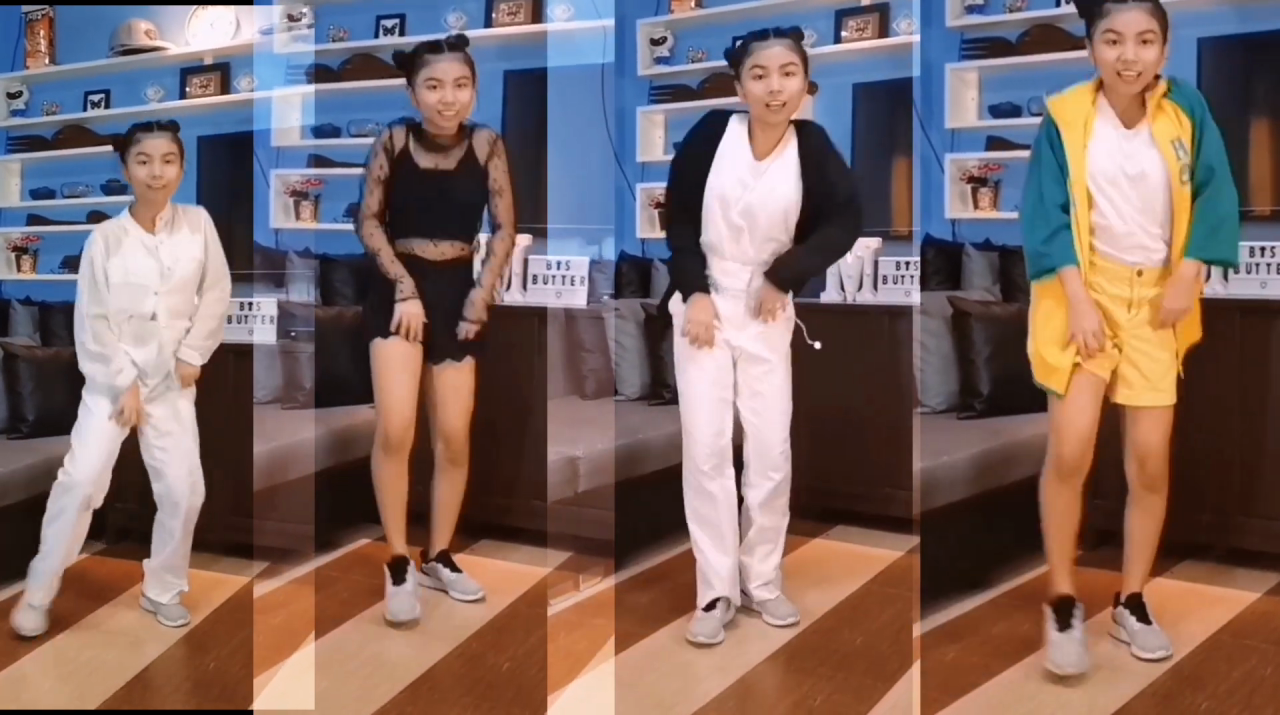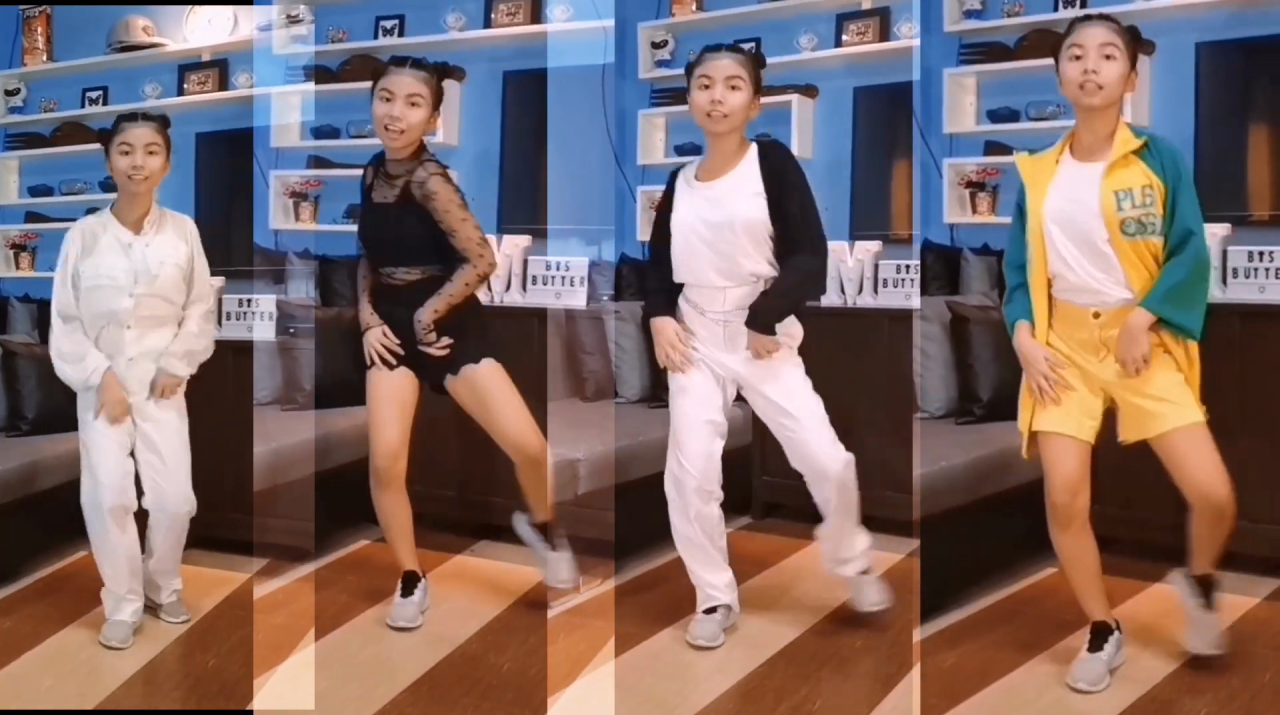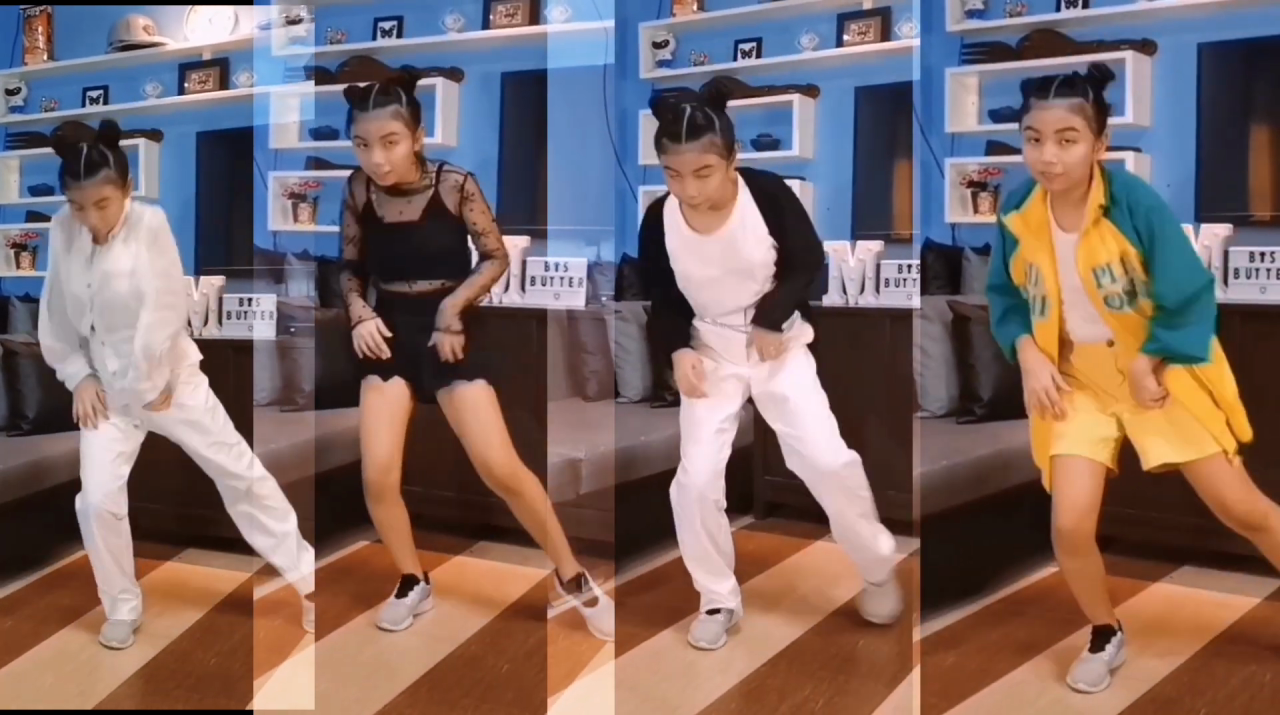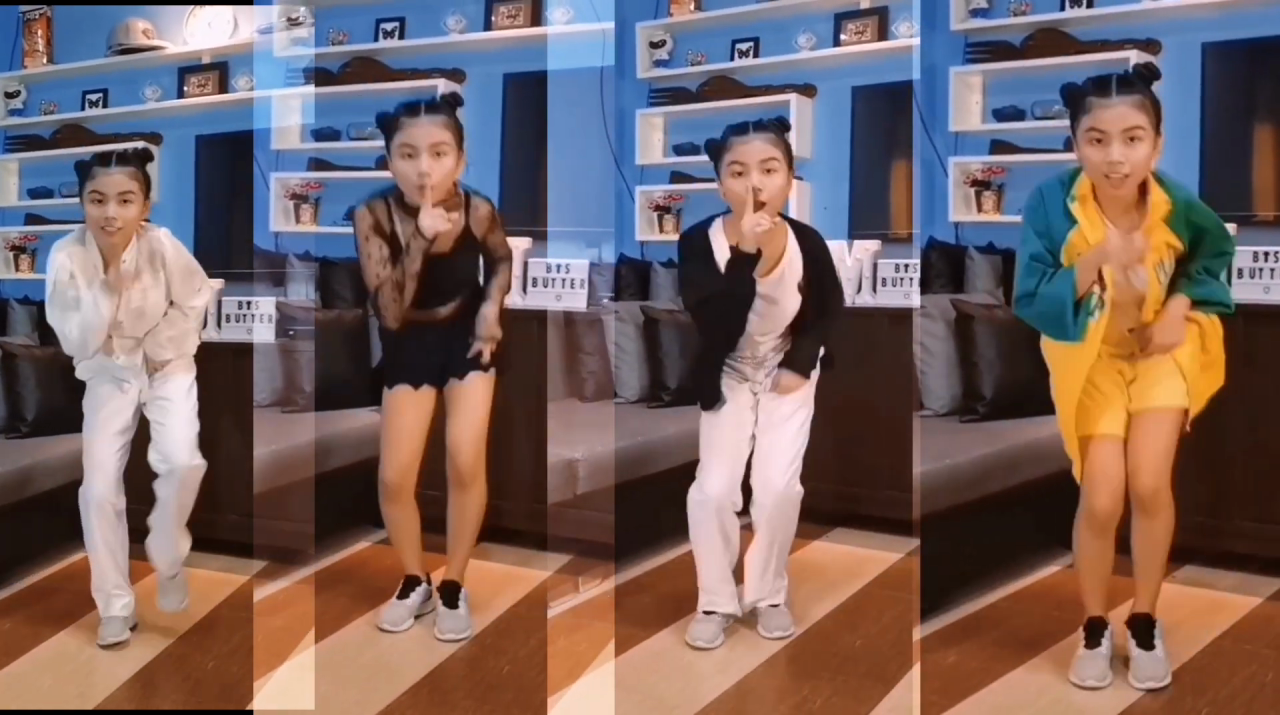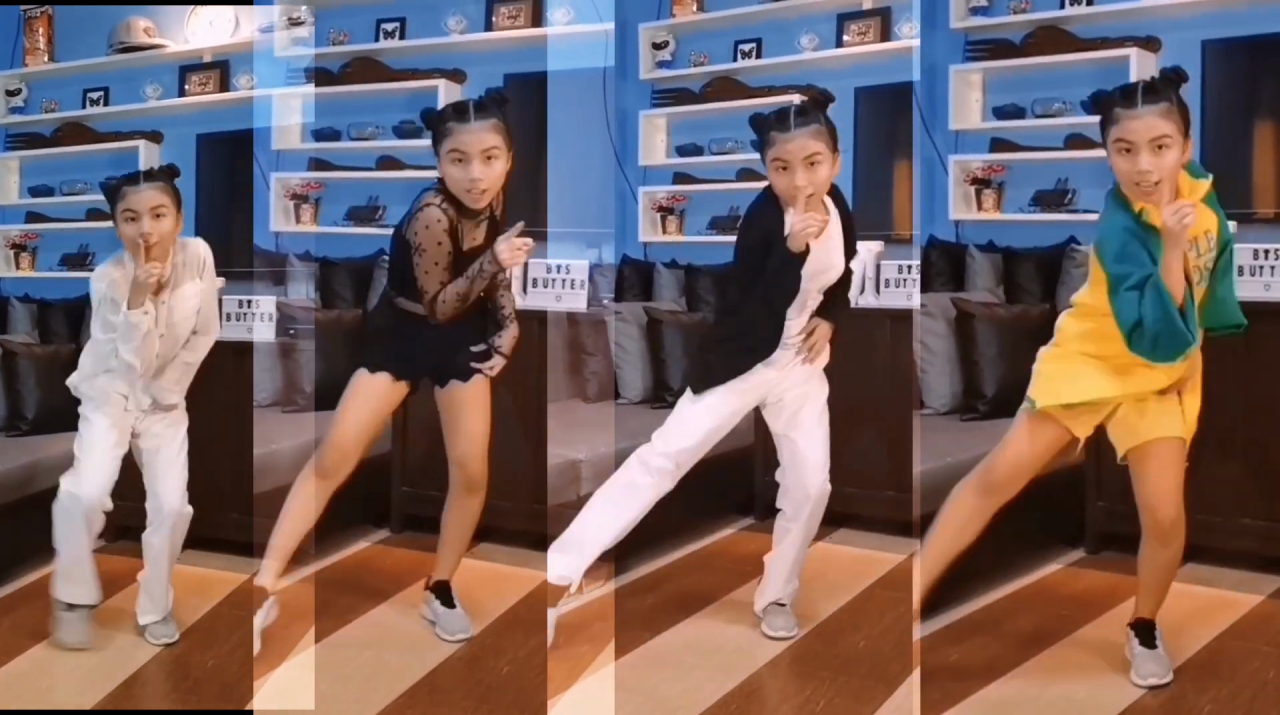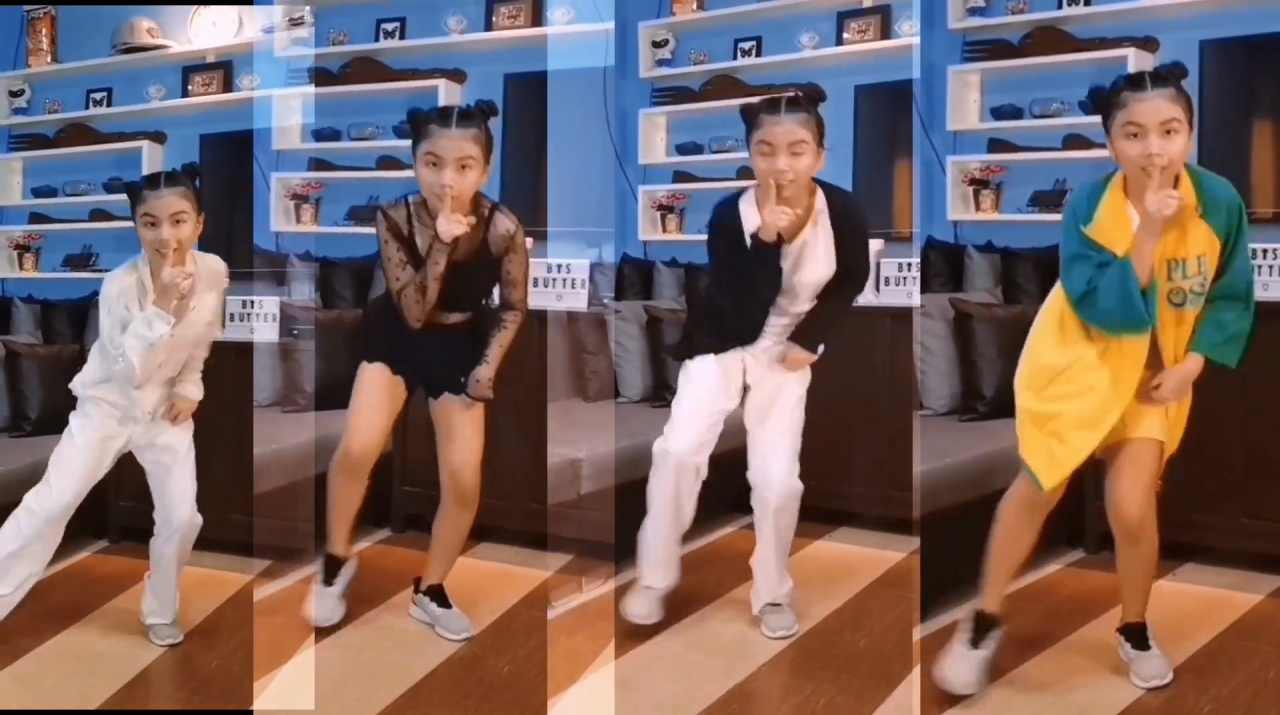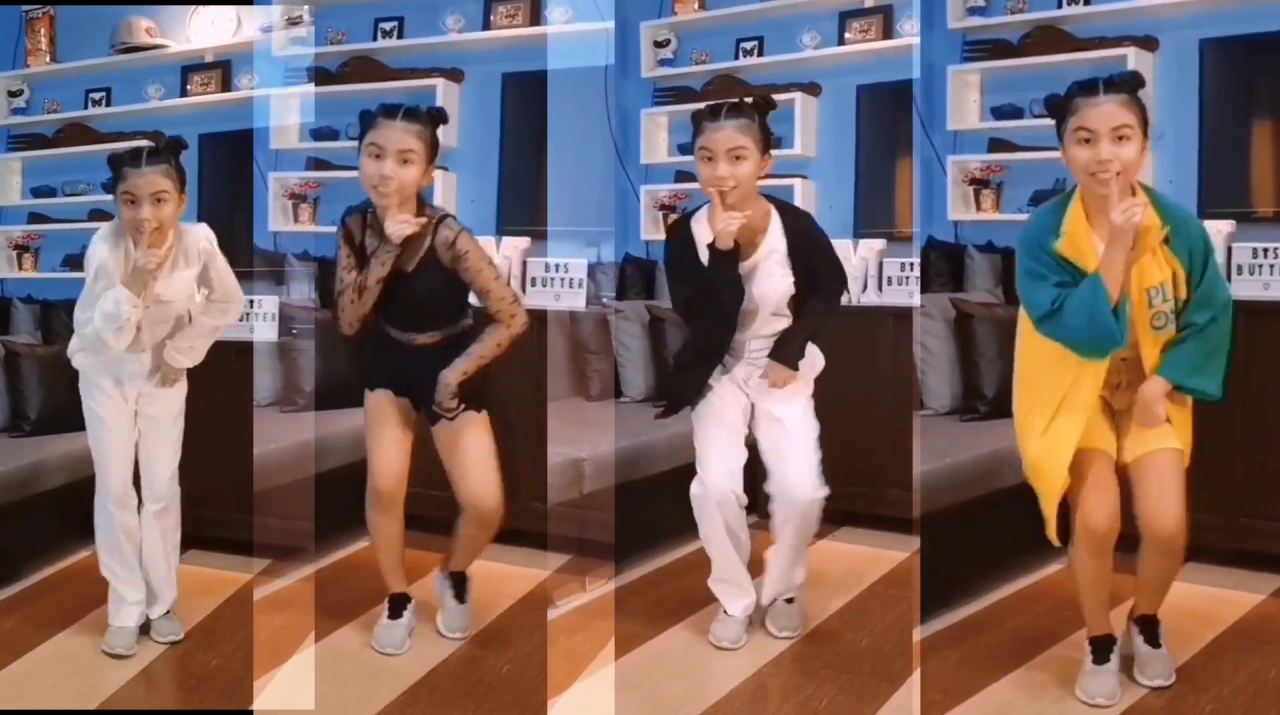
dt=0.4s
person 1, frame 1
left shoulder: (1184, 107)
right shoulder: (1062, 119)
left elbow: (1218, 193)
right elbow: (1044, 215)
left wrist: (1188, 274)
right wrist: (1075, 295)
left hip: (1154, 300)
right hip: (1083, 297)
left knee: (1151, 461)
right knee: (1069, 450)
left ankle: (1133, 600)
right ankle: (1062, 600)
person 1, frame 2
left shoulder: (1156, 158)
right shoulder: (1036, 171)
left elbow: (1188, 254)
right elbow: (1020, 266)
left wrist: (1145, 319)
right wrist: (1024, 337)
left hip: (1140, 343)
right hip: (1059, 343)
left knee: (1212, 491)
right knee: (1063, 499)
left ankle: (1199, 579)
right ankle: (1103, 630)
person 1, frame 3
left shoulder: (1134, 200)
right shoulder: (1018, 214)
left elbow: (1186, 290)
right elbow: (1006, 296)
left wrist: (1157, 364)
right wrist: (1029, 354)
left hip: (1153, 364)
right hip: (1075, 373)
right knee: (1071, 525)
right ankle: (1106, 633)
person 1, frame 4
left shoulder: (1177, 204)
right shoulder: (1052, 210)
left elbow: (1217, 251)
right elbow: (1031, 303)
left wrist: (1185, 302)
right wrist: (1100, 263)
left hip: (1160, 343)
right hip: (1091, 357)
left knee: (1149, 482)
right knee: (1101, 500)
left ankle: (1145, 623)
right ankle: (1096, 629)
person 1, frame 5
left shoulder: (1195, 189)
right shoulder: (1124, 228)
right elbow: (1155, 336)
left wrist: (1203, 331)
right wrist: (1172, 246)
left hip: (1163, 368)
right hip: (1098, 357)
left knee: (1165, 517)
right knee: (1002, 473)
left ankle: (1143, 628)
right ankle: (909, 597)
person 1, frame 6
left shoulder: (1220, 201)
right shoulder: (1086, 211)
left elbow: (1235, 293)
right elbow: (1102, 310)
left wrist: (1193, 362)
right wrist: (1147, 245)
left hip: (1155, 368)
right hip: (1074, 361)
left knee: (1132, 512)
right knee: (1037, 490)
left ankle: (1135, 631)
right ankle: (983, 621)
person 1, frame 7
left shoulder: (1174, 226)
right shoulder: (1046, 231)
left elbow: (1211, 312)
right elbow: (1080, 331)
left wrist: (1167, 383)
right wrist: (1117, 247)
left hip: (1151, 381)
right hip: (1073, 386)
left knee: (1165, 528)
right knee: (1096, 521)
left ankle: (1146, 620)
right ankle: (1099, 645)
person 2, frame 1
left shoulder: (811, 144)
right shoulder: (712, 133)
left elbow: (844, 221)
right elbow: (678, 217)
left wrist: (783, 278)
right wrist: (694, 291)
left hip: (765, 315)
right hip: (703, 307)
left knee: (771, 454)
right knee: (706, 447)
left ankle: (762, 582)
right ankle: (716, 589)
person 2, frame 2
left shoulder: (774, 160)
right shoulder: (681, 179)
left elbow: (808, 257)
right elbow: (661, 259)
left wrist: (767, 317)
right wrist: (660, 316)
left hip: (763, 337)
right hip: (697, 340)
left knee: (827, 461)
right knee: (689, 475)
left ankle: (853, 562)
right ankle: (715, 598)
person 2, frame 3
left shoulder: (767, 192)
right shoulder: (660, 217)
left elbow: (808, 261)
right elbow: (660, 297)
left wrist: (772, 319)
right wrist: (678, 349)
left hip: (774, 343)
right hip: (707, 353)
left knee: (827, 460)
right knee: (695, 481)
left ankle: (878, 565)
right ankle: (718, 600)
person 2, frame 4
left shoulder: (805, 242)
right shoulder: (699, 243)
left elbow: (829, 305)
right elbow: (713, 328)
left wrist: (801, 362)
right wrist: (745, 254)
left hip: (786, 369)
right hip: (728, 374)
left knee: (777, 486)
right knee: (715, 489)
left ankle: (768, 595)
right ankle: (716, 602)
person 2, frame 5
left shoulder: (833, 204)
right shoulder: (764, 219)
right elbow: (759, 313)
left wrist: (826, 316)
right wrist: (794, 248)
left hip: (798, 362)
right hip: (740, 361)
left knee: (811, 483)
right knee: (663, 457)
left ankle: (776, 594)
right ankle: (561, 572)
person 2, frame 6
left shoulder: (841, 209)
right shoulder: (731, 214)
left elbow: (851, 278)
right elbow: (734, 303)
left wrist: (808, 339)
right wrist: (764, 240)
left hip: (786, 352)
right hip: (720, 345)
left knee: (777, 480)
right knee: (679, 451)
left ankle: (772, 592)
right ankle: (655, 575)
person 2, frame 7
left shoulder: (794, 225)
right shoulder: (686, 231)
left elbow: (829, 287)
right elbow: (702, 318)
left wrist: (791, 351)
right wrist: (723, 252)
left hip: (780, 367)
right hip: (719, 371)
left knee: (801, 491)
right knee: (715, 488)
left ankle: (782, 589)
right ankle: (735, 600)
person 3, frame 1
left shoulder: (486, 141)
right shoulder: (394, 141)
left elbow: (506, 229)
right elbow: (366, 222)
left wrist: (482, 292)
right wrist: (404, 284)
left hip: (456, 298)
right hip: (399, 295)
left knee: (454, 442)
right knee: (395, 430)
left ankle: (439, 556)
right ankle: (399, 563)
person 3, frame 2
left shoulder: (428, 180)
right shoulder: (376, 171)
left elbow: (481, 259)
left wrist: (428, 316)
right wrist: (367, 318)
left hip: (444, 321)
right hip: (392, 324)
left knee: (527, 445)
right knee: (385, 465)
left ankle: (540, 522)
right ankle: (412, 579)
person 3, frame 3
left shoulder: (454, 184)
right shoulder: (358, 193)
left elbow: (494, 256)
right elbow: (349, 269)
left wrist: (452, 308)
right wrist: (360, 313)
left hip: (453, 329)
right hip: (392, 337)
left knee: (496, 468)
right knee: (379, 476)
left ankle: (576, 579)
right ankle: (412, 580)
person 3, frame 4
left shoulder: (480, 212)
right shoulder: (374, 217)
left elbow: (502, 265)
right elbow: (390, 314)
left wrist: (491, 312)
right wrist: (419, 240)
left hip: (466, 337)
right hip: (408, 344)
left knee: (465, 462)
right knee: (395, 477)
left ankle: (452, 586)
right ankle: (414, 584)
person 3, frame 5
left shoulder: (493, 205)
right shoulder: (431, 214)
right elbow: (439, 305)
left wrist: (509, 321)
right wrist: (492, 258)
left hip: (463, 337)
right hip: (401, 331)
left knee: (472, 472)
right knee: (333, 458)
left ankle: (440, 589)
right ankle: (264, 590)
person 3, frame 6
left shoulder: (503, 229)
right shoulder: (395, 217)
left elbow: (514, 306)
right elbow: (415, 313)
left wrist: (488, 365)
right wrist: (439, 245)
left hip: (461, 346)
right hip: (393, 337)
left knee: (463, 483)
right knee: (355, 453)
left ankle: (431, 588)
right ankle: (336, 559)
person 3, frame 7
left shoulder: (447, 236)
right shoulder: (355, 224)
left elbow: (512, 318)
right elbow: (349, 321)
left wrist: (460, 376)
right wrist: (389, 248)
left hip: (449, 362)
right hip: (387, 362)
left knee: (485, 505)
right knee: (385, 489)
left ankle: (455, 575)
right ankle: (398, 600)
person 4, frame 1
left shoulder: (196, 223)
right shoulder: (105, 237)
left elbow: (215, 295)
right elbow: (90, 321)
left wrist: (193, 356)
right wrist: (122, 383)
left hip: (169, 377)
right hip: (108, 375)
left knee: (185, 490)
right knee: (80, 482)
left ankle: (163, 590)
right ankle: (38, 591)
person 4, frame 2
left shoulder: (182, 229)
right shoulder: (83, 234)
left elbow: (202, 308)
right elbow: (63, 318)
left wrist: (177, 365)
right wrist: (97, 376)
left hip: (159, 381)
right hip: (101, 381)
left knee: (175, 501)
right knee: (106, 496)
left ankle: (161, 587)
right ankle: (124, 606)
person 4, frame 3
left shoulder: (150, 224)
right shoulder: (61, 231)
left elbow: (165, 316)
right elbow: (52, 319)
left wrist: (150, 387)
right wrist: (78, 376)
left hip: (169, 380)
right hip: (108, 388)
left knee: (240, 473)
right knee: (98, 501)
left ankle: (306, 575)
right ankle: (122, 607)
person 4, frame 4
left shoulder: (162, 246)
right shoulder: (65, 256)
left elbow: (196, 298)
right elbow: (74, 343)
left wrist: (162, 343)
right wrist: (107, 296)
left hip: (165, 365)
right hip: (108, 375)
left knee: (181, 463)
right knee: (100, 489)
left ankle: (168, 557)
right ankle: (114, 604)
person 4, frame 5
left shoulder: (197, 256)
right shoulder: (108, 279)
left elbow: (203, 331)
right elbow: (131, 361)
left wrist: (170, 386)
right wrist: (137, 301)
left hip: (165, 400)
right hip: (109, 395)
left knee: (171, 509)
right knee: (85, 494)
left ankle: (155, 609)
right ankle: (75, 595)
person 4, frame 6
left shoulder: (212, 271)
right shoulder: (121, 284)
right elbow: (128, 367)
left wrist: (189, 388)
right wrist: (163, 303)
left hip: (166, 412)
right hip: (106, 403)
left knee: (182, 518)
right knee: (51, 504)
left ankle: (160, 610)
person 4, frame 7
left shoulder: (200, 242)
right shoulder: (104, 247)
left elbow: (227, 305)
right elbow: (100, 333)
left wrist: (179, 353)
right wrist: (132, 279)
left hip: (161, 375)
right hip: (105, 375)
left knee: (162, 489)
right knee: (115, 488)
left ankle: (161, 603)
right ankle: (126, 610)
